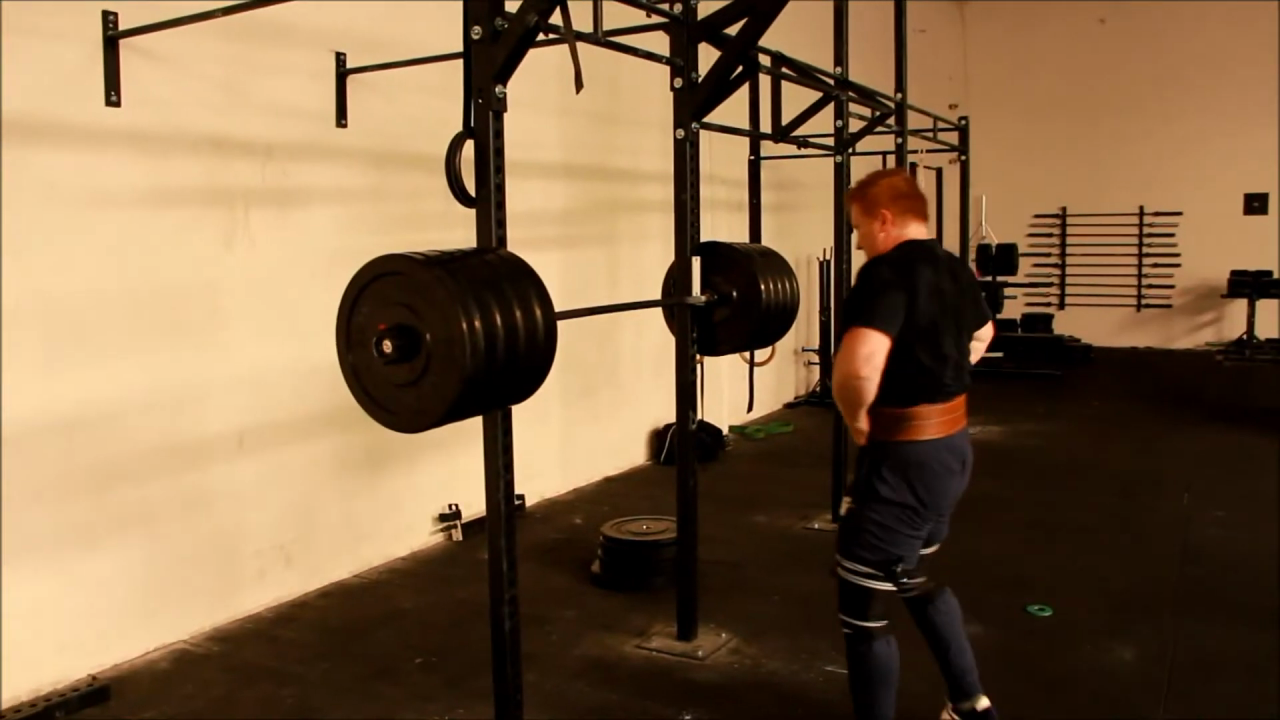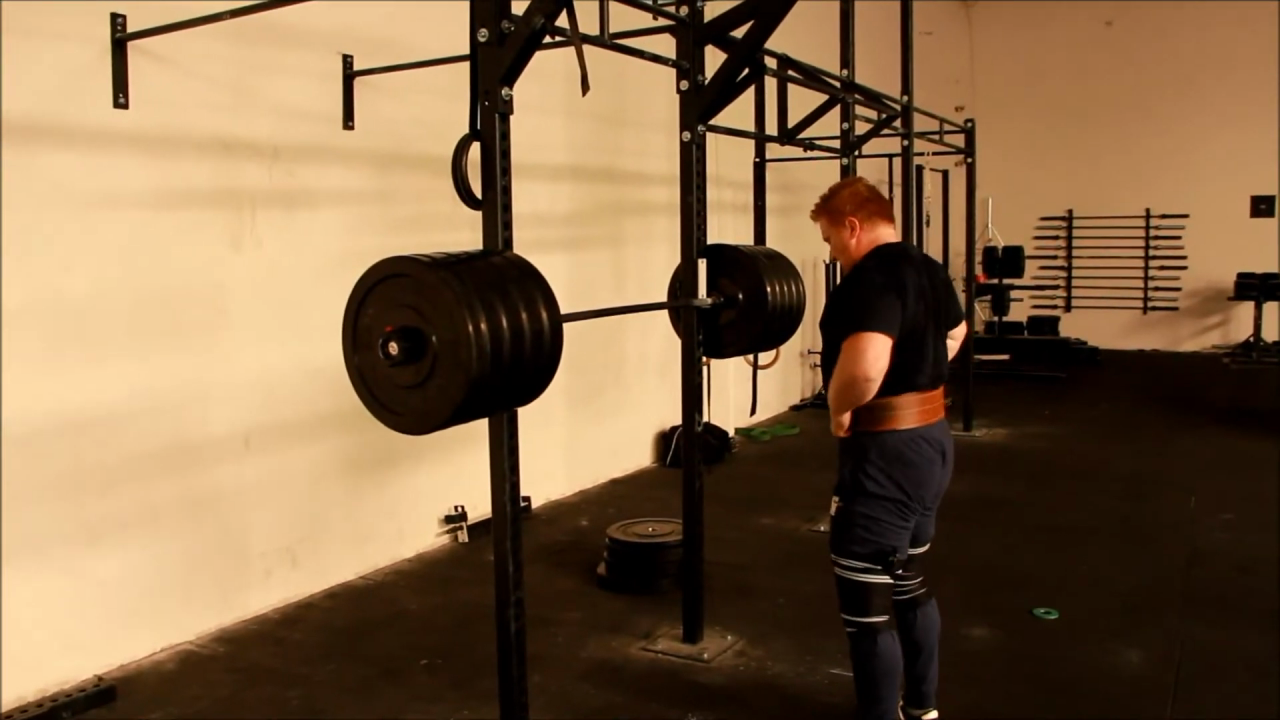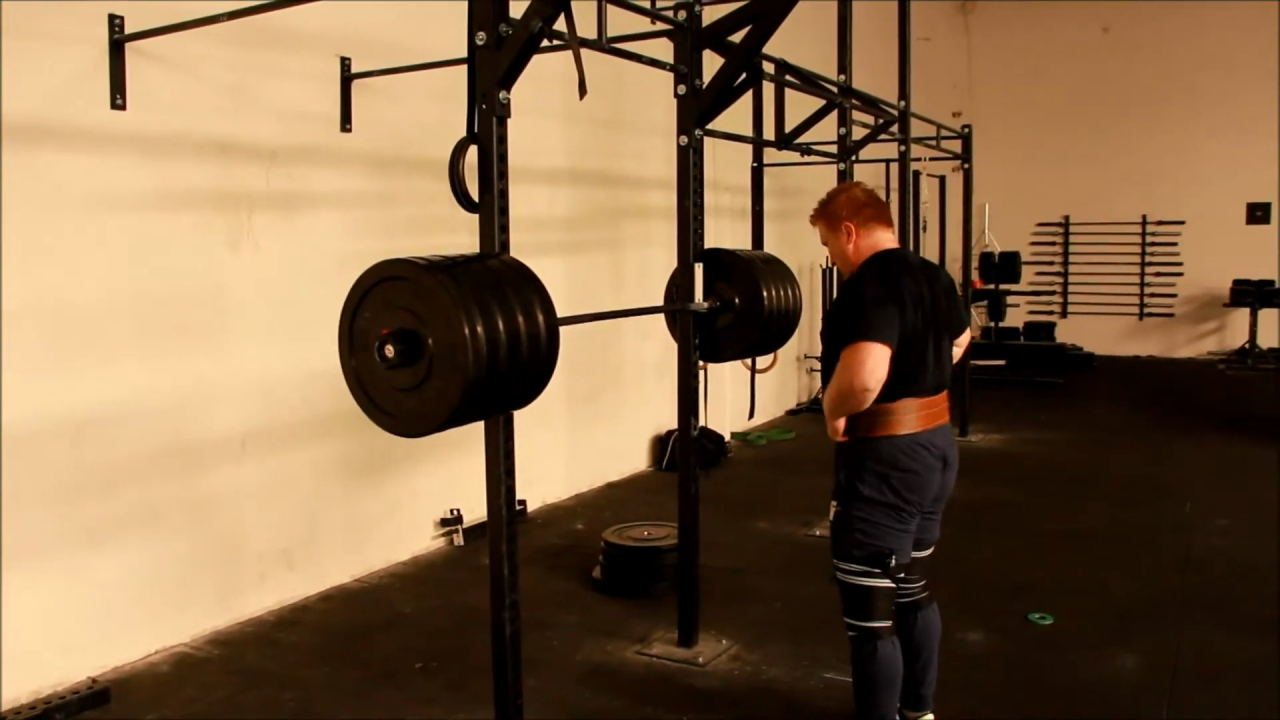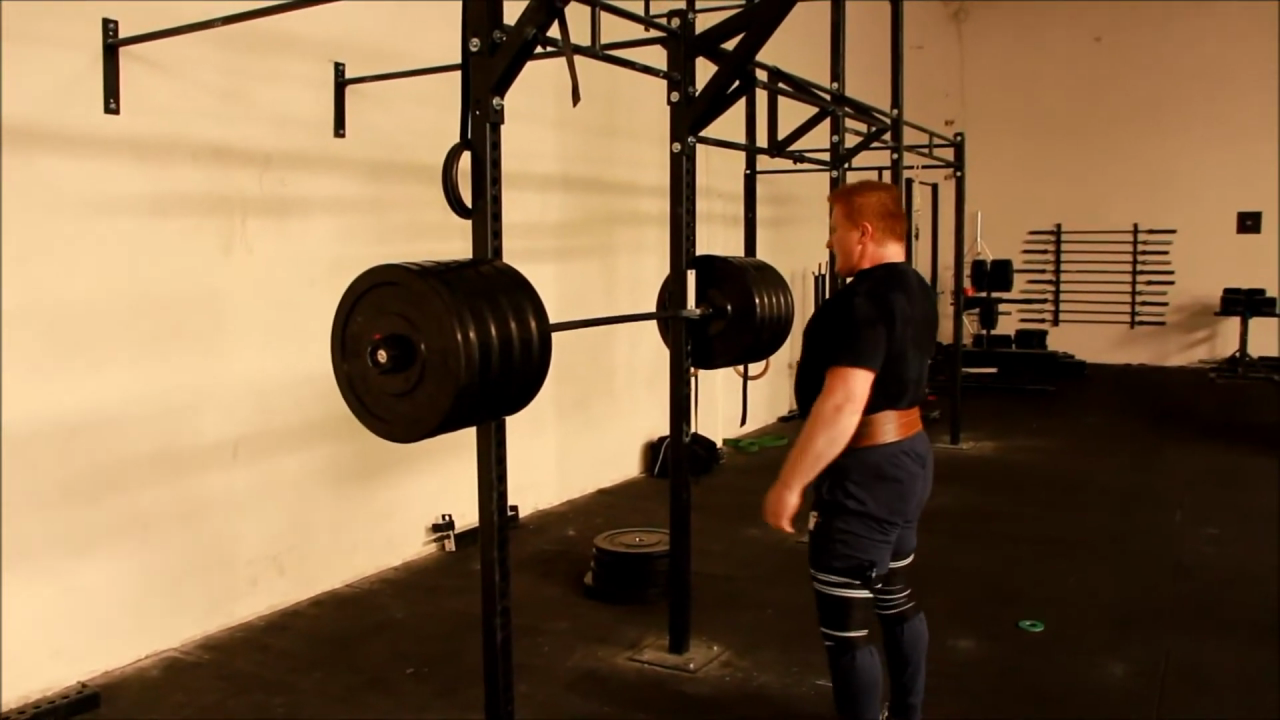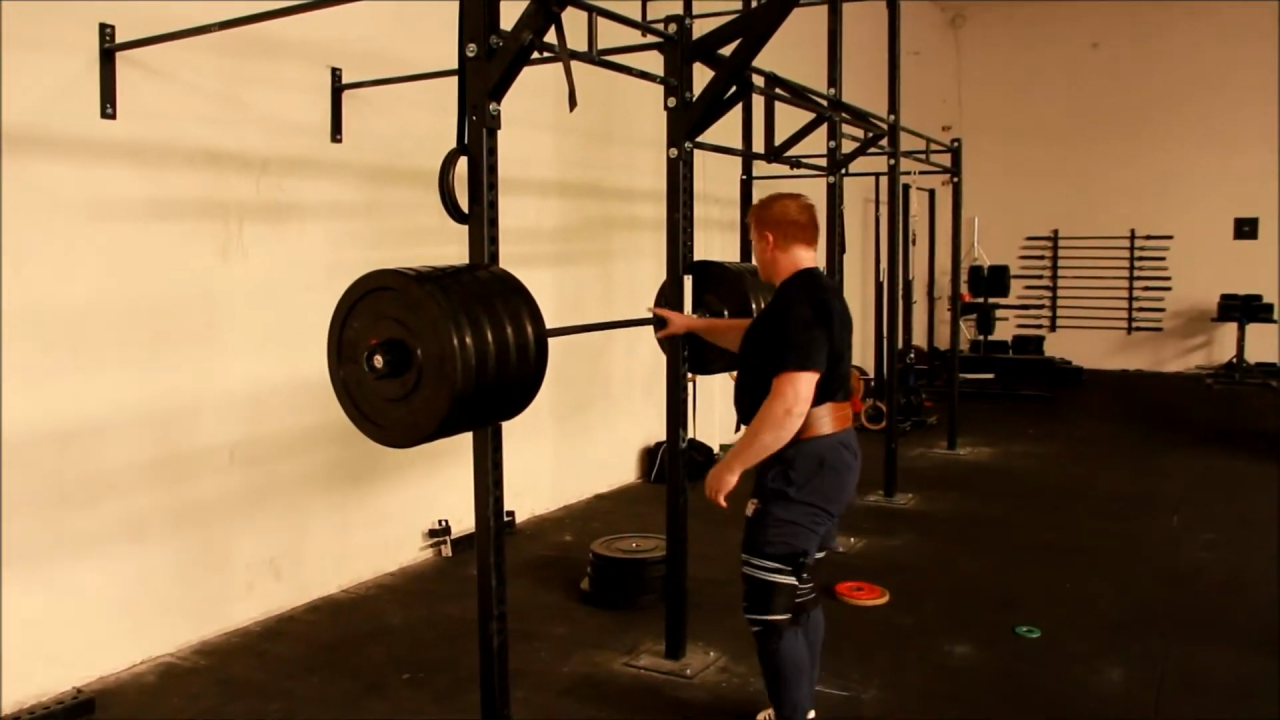
dt=1s
person 1, frame 1
left shoulder: (887, 274)
right shoulder: (955, 270)
left elbow: (858, 366)
right elbow: (980, 333)
left wrist: (855, 416)
left hip: (901, 458)
right hip: (949, 447)
left knee: (861, 607)
right knee: (913, 575)
person 1, frame 2
left shoulder: (872, 277)
right shoulder: (927, 269)
left elbow: (864, 367)
right elbow: (955, 332)
left wrist: (838, 408)
left hip: (885, 456)
right hip: (931, 443)
left knee: (865, 604)
right knee: (909, 583)
person 1, frame 3
left shoulder: (870, 286)
right shoulder: (933, 276)
left elbow: (863, 376)
right elbow: (959, 338)
left wrist: (833, 410)
left hip: (885, 460)
right hip: (935, 448)
left knee: (868, 609)
right knee: (911, 586)
person 1, frame 4
left shoulder: (863, 300)
right shoulder: (914, 290)
left elbow: (842, 404)
left wrist: (789, 484)
left hip: (865, 470)
right hip: (909, 455)
left knee: (846, 620)
right knee: (895, 597)
person 1, frame 5
left shoulder: (800, 302)
right shoulder: (815, 293)
left elbow: (789, 405)
right elbow: (765, 339)
left wrist: (730, 467)
right wrist: (695, 325)
left hip: (804, 463)
right hip: (827, 456)
left knee: (768, 604)
right knee: (799, 590)
